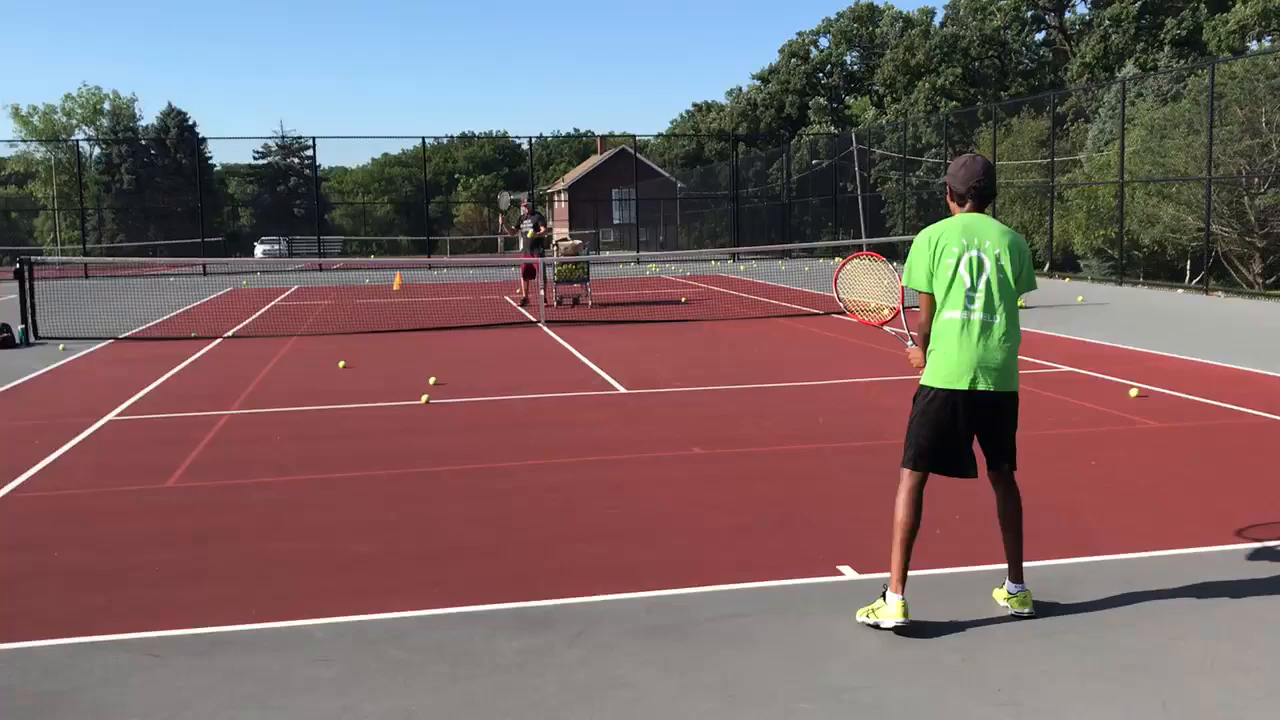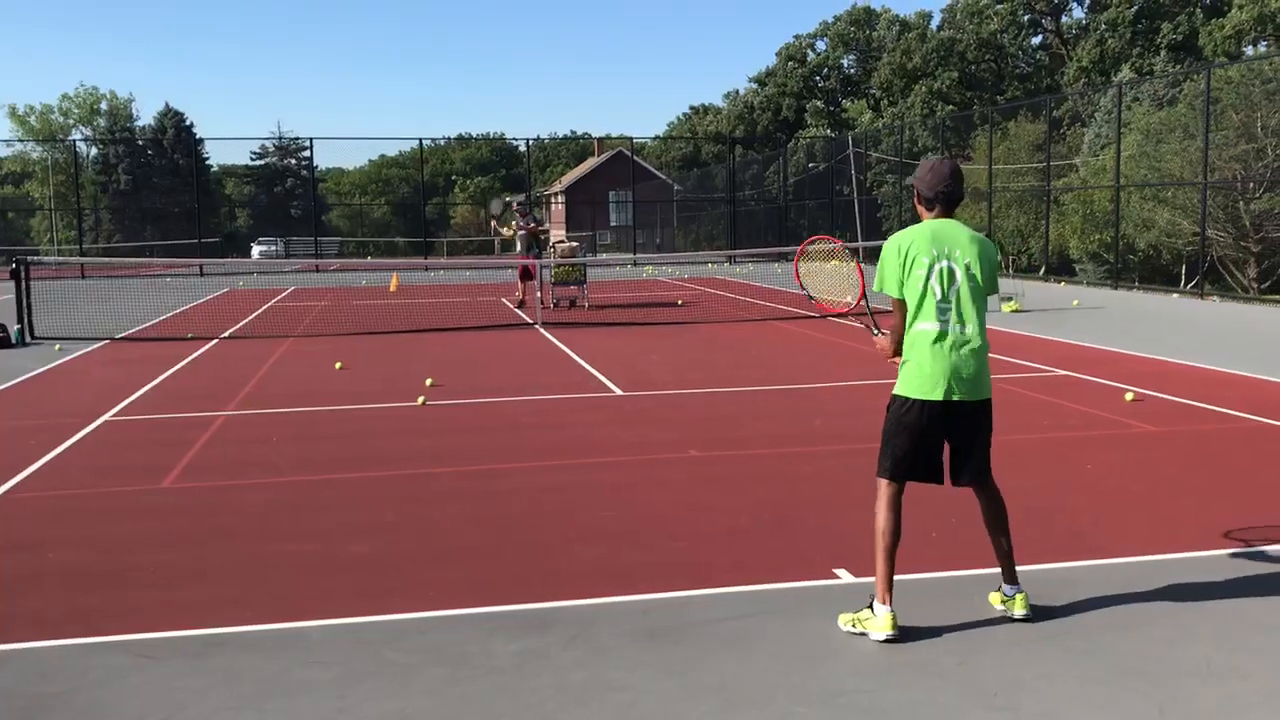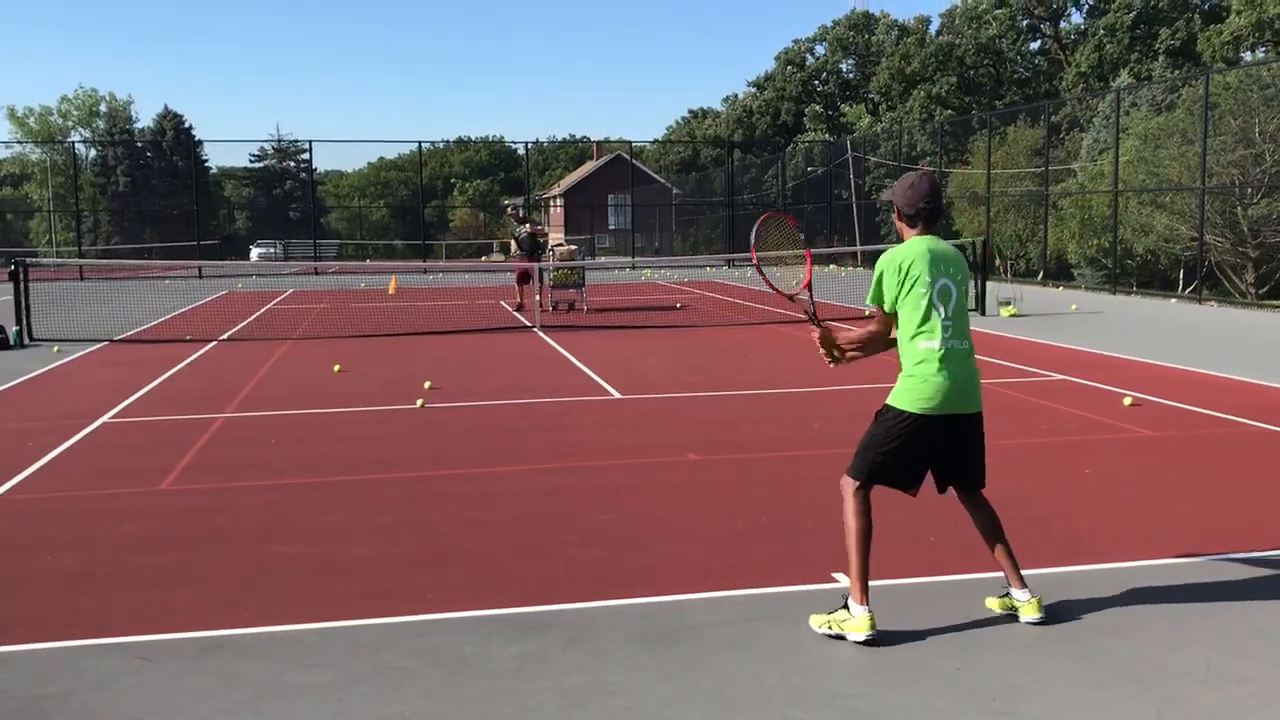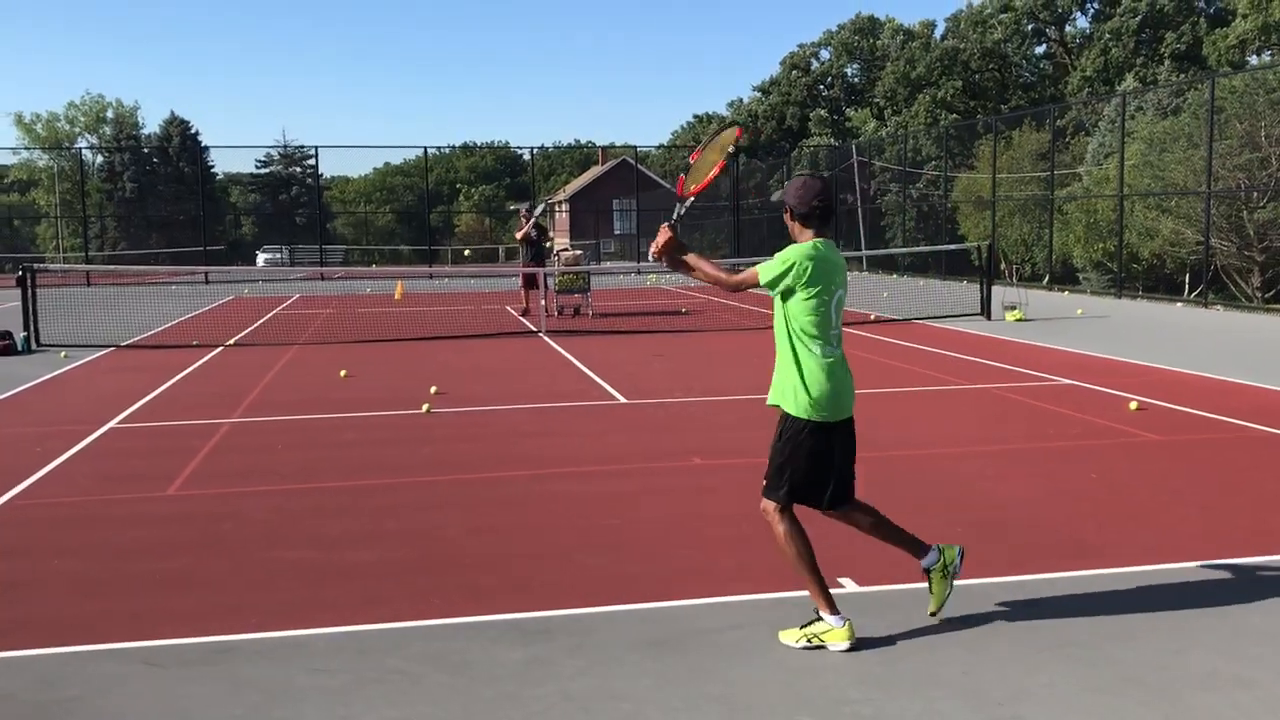
dt=0.4s
person 1, frame 1
left shoulder: (931, 237)
right shoulder: (1014, 241)
left elbow: (928, 313)
right elbow: (1008, 307)
left wrist: (920, 352)
left hip: (947, 374)
right hip: (1000, 376)
left knee: (912, 477)
right knee: (1002, 476)
left ankle: (894, 597)
right ankle: (1016, 588)
person 1, frame 2
left shoulder: (900, 243)
right shoulder: (983, 246)
left elbow: (901, 319)
right elbow: (973, 310)
left wrist: (892, 346)
left hip: (921, 383)
right hip: (973, 382)
left knee: (889, 486)
right knee: (980, 481)
left ankle: (881, 609)
right ankle: (1013, 590)
person 1, frame 3
left shoulder: (895, 260)
right shoulder: (956, 258)
left elbow: (881, 328)
left wrist: (834, 341)
right wrist: (851, 349)
left hip: (919, 396)
right hip: (965, 395)
left knee: (854, 484)
right knee: (970, 492)
left ankle: (857, 609)
right ankle: (1022, 594)
person 1, frame 4
left shoulder: (802, 258)
right shoulder: (831, 258)
left elbow: (736, 285)
right elbow: (753, 281)
left wrist: (680, 254)
right wrist: (691, 261)
left hip: (808, 405)
right hip: (830, 401)
left knee: (774, 506)
right knee: (838, 504)
left ankle: (832, 622)
right ankle: (932, 559)
